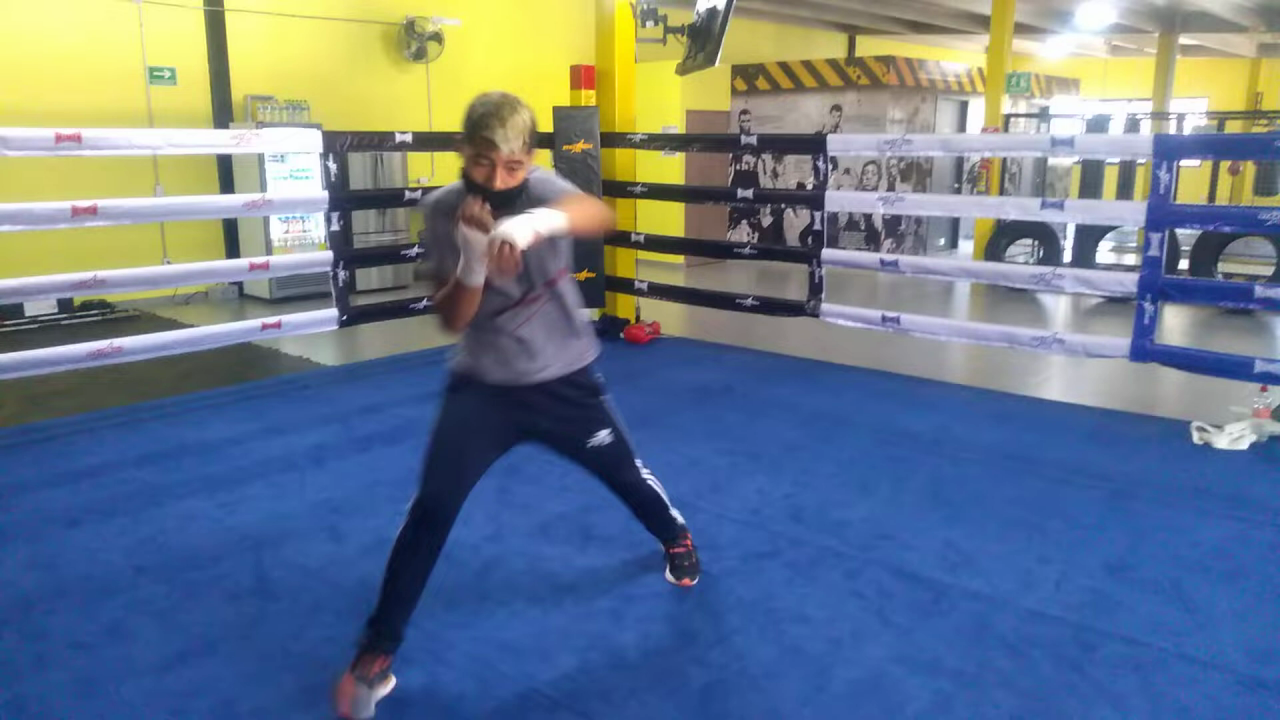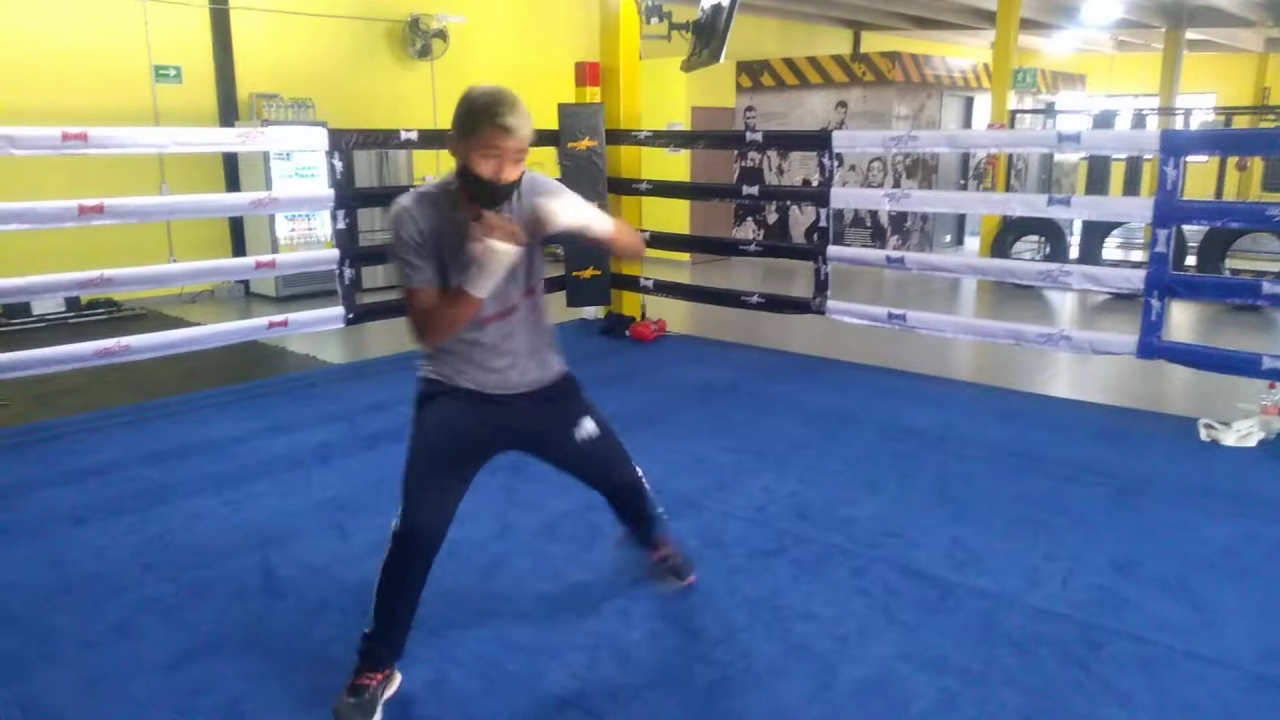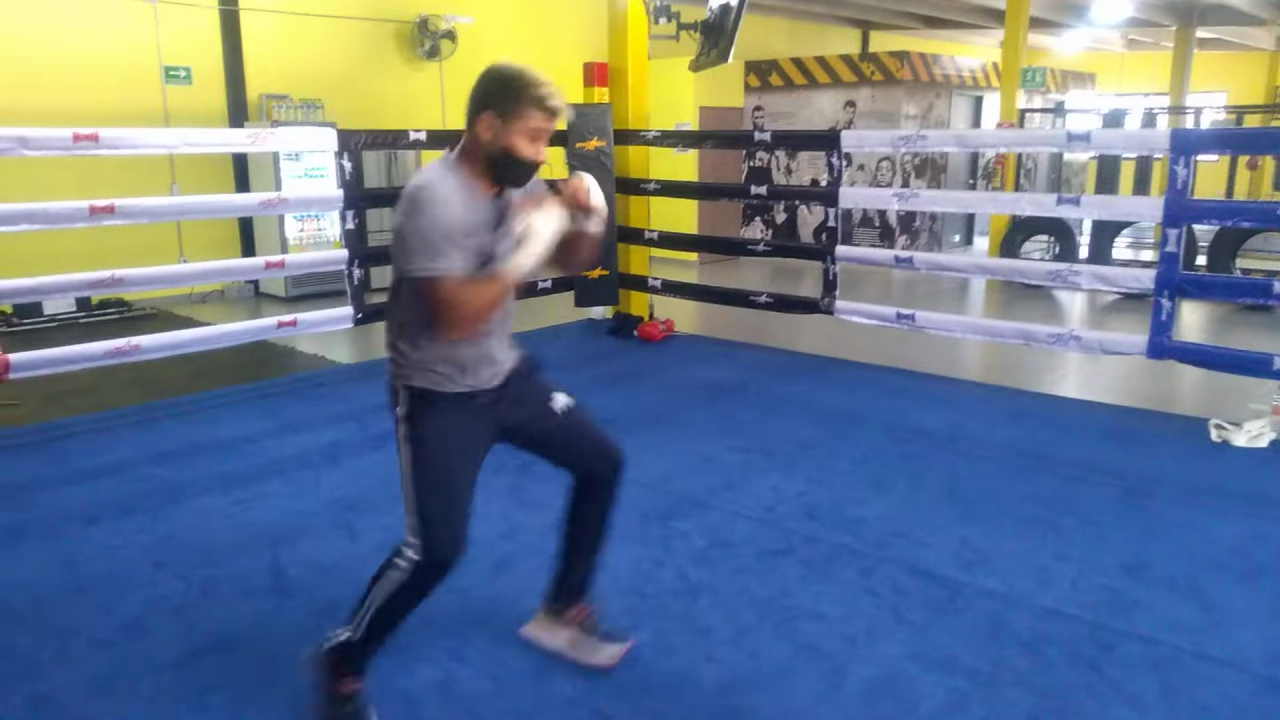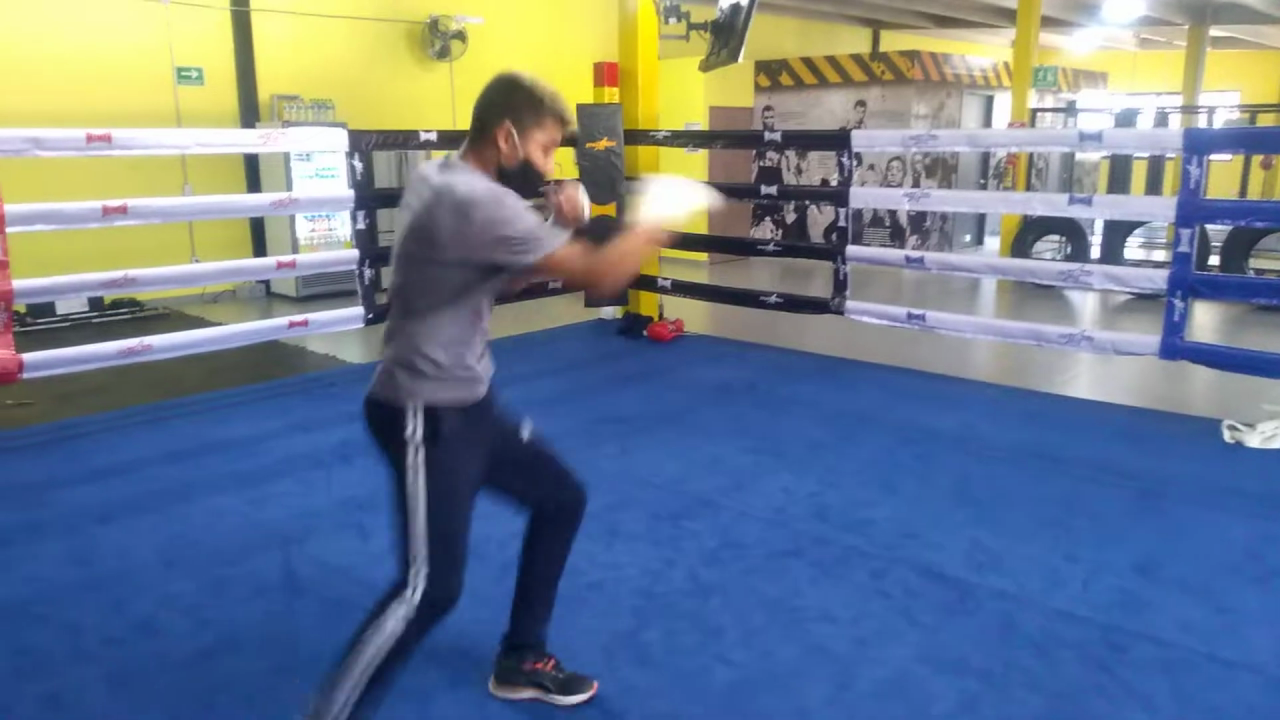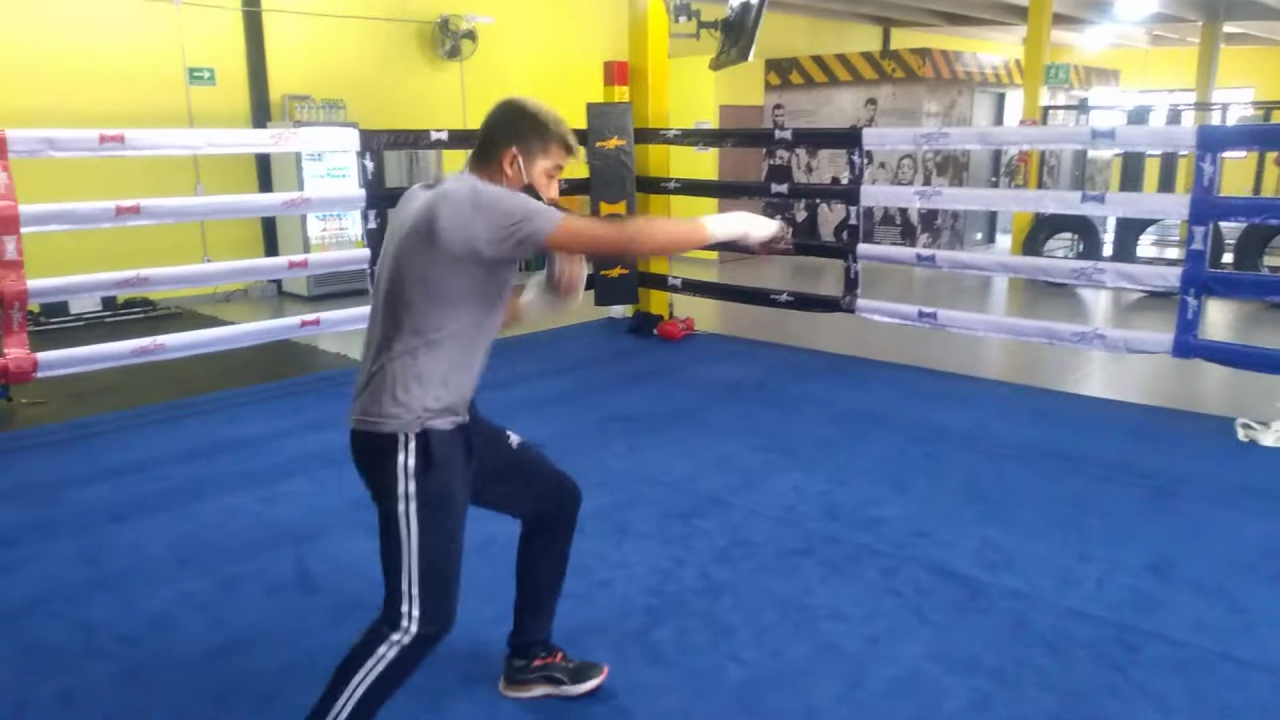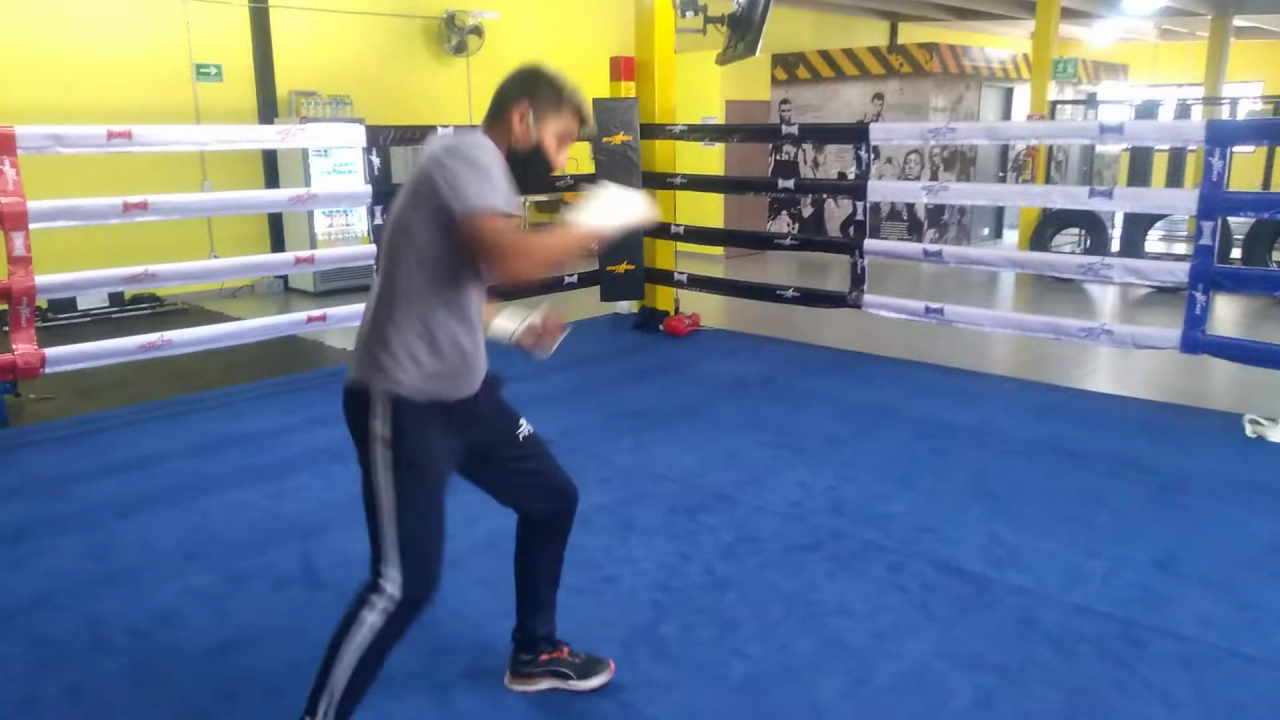
dt=0.1s
person 1, frame 1
left shoulder: (543, 188)
right shoulder: (441, 210)
left elbow: (597, 215)
right elbow: (455, 319)
left wrist: (528, 228)
right wrist: (471, 265)
left hip: (562, 378)
right hip: (482, 382)
left knee: (625, 474)
right knee: (432, 508)
left ankle: (675, 535)
right ankle: (375, 656)
person 1, frame 2
left shoulder: (533, 193)
right shoulder: (415, 215)
left elbow: (632, 246)
right elbow: (431, 332)
left wrist: (585, 219)
right wrist: (481, 274)
left hip: (538, 384)
right hip: (457, 393)
left knee: (618, 474)
right knee: (419, 529)
left ankle: (655, 541)
right ankle: (376, 666)
person 1, frame 3
left shoulder: (511, 184)
right shoulder: (435, 197)
left elbow: (572, 256)
right elbow: (458, 319)
left wrist: (586, 219)
right wrist: (527, 247)
left hip: (503, 374)
right hip: (438, 389)
left knee: (601, 463)
right knee: (434, 548)
left ankle: (567, 608)
right ankle: (344, 664)
person 1, frame 4
left shoulder: (445, 180)
right shoulder: (478, 202)
right elbow: (600, 277)
left wrist: (563, 221)
right wrist: (656, 216)
left hip: (463, 402)
right hip: (426, 414)
left knee: (564, 499)
right knee: (430, 583)
left ankle: (522, 660)
person 1, frame 5
left shoulder: (431, 202)
right shoulder: (477, 202)
right elbow: (615, 239)
left wrist: (543, 292)
right wrist: (726, 225)
left hip: (442, 420)
right hip: (410, 437)
left knee: (557, 500)
right knee: (417, 619)
left ankle: (528, 659)
person 1, frame 6
left shoulder: (482, 169)
right shoulder: (467, 156)
right elbow: (513, 259)
left wrist: (509, 326)
right wrist: (600, 219)
left hip: (464, 393)
right hip: (411, 404)
left knee: (553, 499)
right knee: (405, 582)
left ankle: (535, 652)
